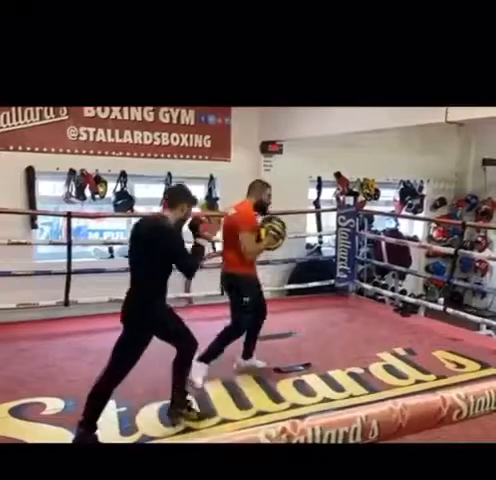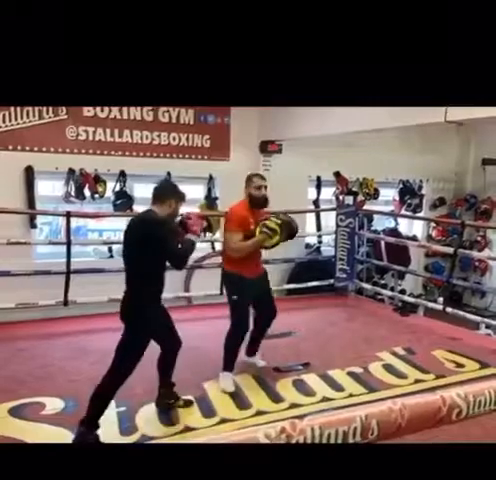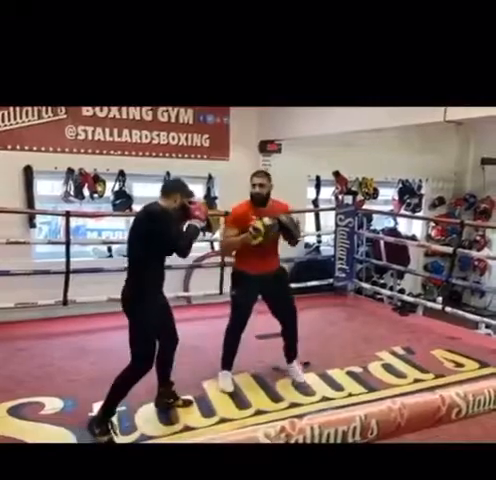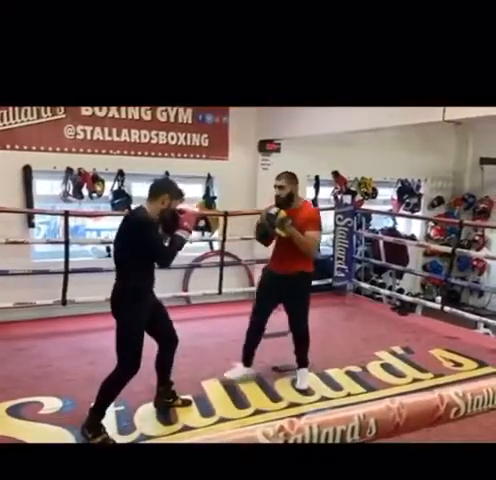
dt=0.3s
person 1, frame 1
left shoulder: (146, 224)
right shoulder: (166, 230)
right elbow: (189, 269)
left wrist: (191, 231)
right wrist: (202, 239)
left hip: (153, 305)
right hip: (141, 310)
left knee: (188, 344)
right knee: (115, 372)
left ankle: (178, 403)
right ankle: (85, 432)
person 1, frame 2
left shoulder: (142, 221)
right shoulder: (155, 223)
right elbow: (178, 261)
left wrist: (179, 233)
right wrist: (193, 235)
left hip: (147, 302)
right hip: (140, 306)
left knee: (172, 344)
right knee: (121, 369)
left ankle: (166, 396)
right ankle: (86, 431)
person 1, frame 3
left shoulder: (154, 214)
right shoulder: (158, 214)
left elbow: (168, 245)
right elbow: (182, 248)
left wrist: (185, 220)
right wrist: (196, 221)
left hip: (151, 292)
right hip: (140, 296)
left knee: (169, 340)
right knee: (142, 361)
left ankle: (165, 395)
right ankle: (102, 418)
person 1, frame 4
left shoulder: (146, 219)
right shoulder: (139, 221)
left elbow: (156, 249)
right elbow: (164, 258)
left wrist: (174, 226)
right wrist: (183, 230)
left hip: (144, 296)
right hip: (129, 301)
left knee: (169, 341)
right knee: (128, 366)
left ankle: (164, 395)
right ankle: (92, 424)
person 2, frame 1
left shoulder: (238, 211)
right shoulder: (247, 215)
right elbow: (249, 253)
left wrist: (263, 239)
right wrist: (268, 240)
left hip: (243, 274)
right hip: (238, 275)
left knee: (259, 313)
right knee: (240, 325)
left ankle: (246, 358)
right ankle: (200, 363)
person 2, frame 2
left shoulder: (261, 212)
right shoulder: (237, 213)
right elbow: (232, 250)
left wrist: (273, 234)
right wrist: (260, 237)
left hip: (257, 273)
right hip: (236, 276)
left knee: (268, 313)
right knee: (240, 324)
left ankle: (251, 354)
right ankle: (226, 372)
person 2, frame 3
left shoulder: (282, 209)
right shoulder: (240, 212)
left elbow: (293, 241)
right elbow: (225, 246)
left wrist: (293, 232)
right wrist: (247, 236)
left hip: (273, 273)
right hip: (245, 275)
left knee: (289, 317)
right knee: (237, 322)
left ankle: (292, 362)
right ankle: (225, 371)
person 2, frame 4
left shoulder: (310, 212)
right shoulder: (275, 210)
left elbow: (311, 249)
right elbow: (267, 239)
left wrist: (290, 230)
right wrist: (262, 232)
left hip: (299, 275)
right hip: (274, 271)
left knee: (298, 322)
right knee: (257, 318)
left ankle: (302, 368)
right ankle: (245, 365)
